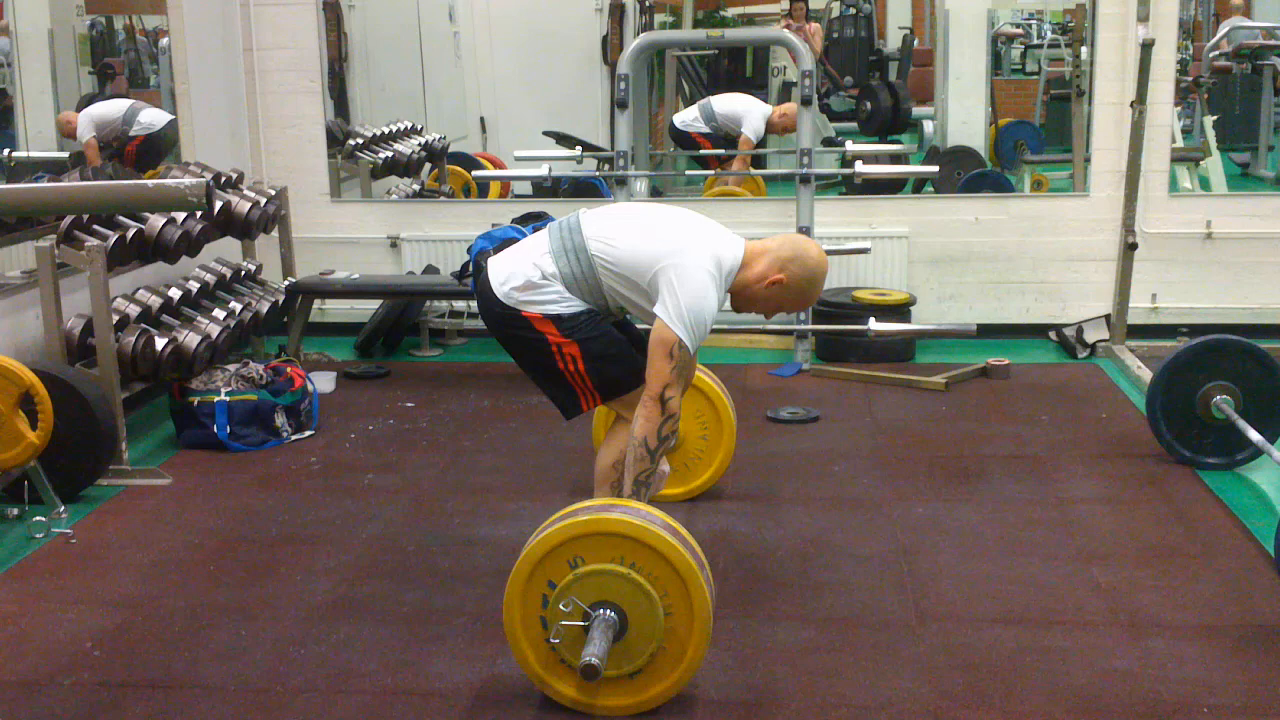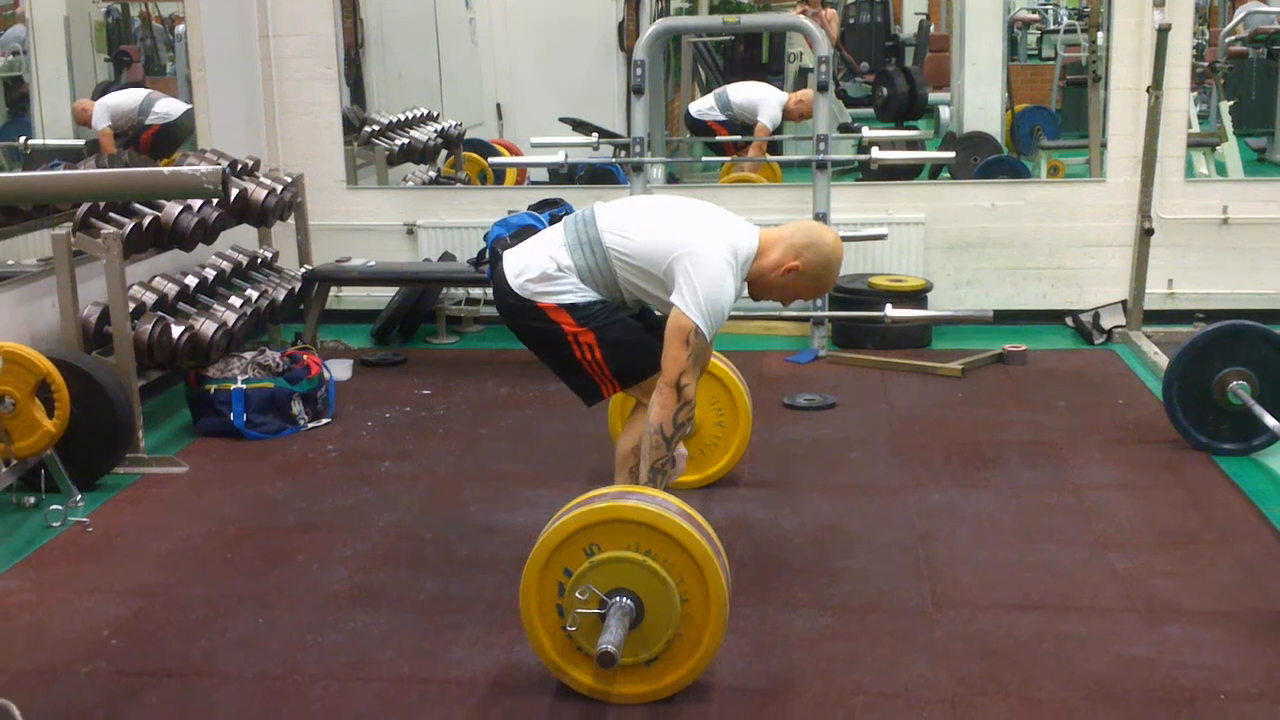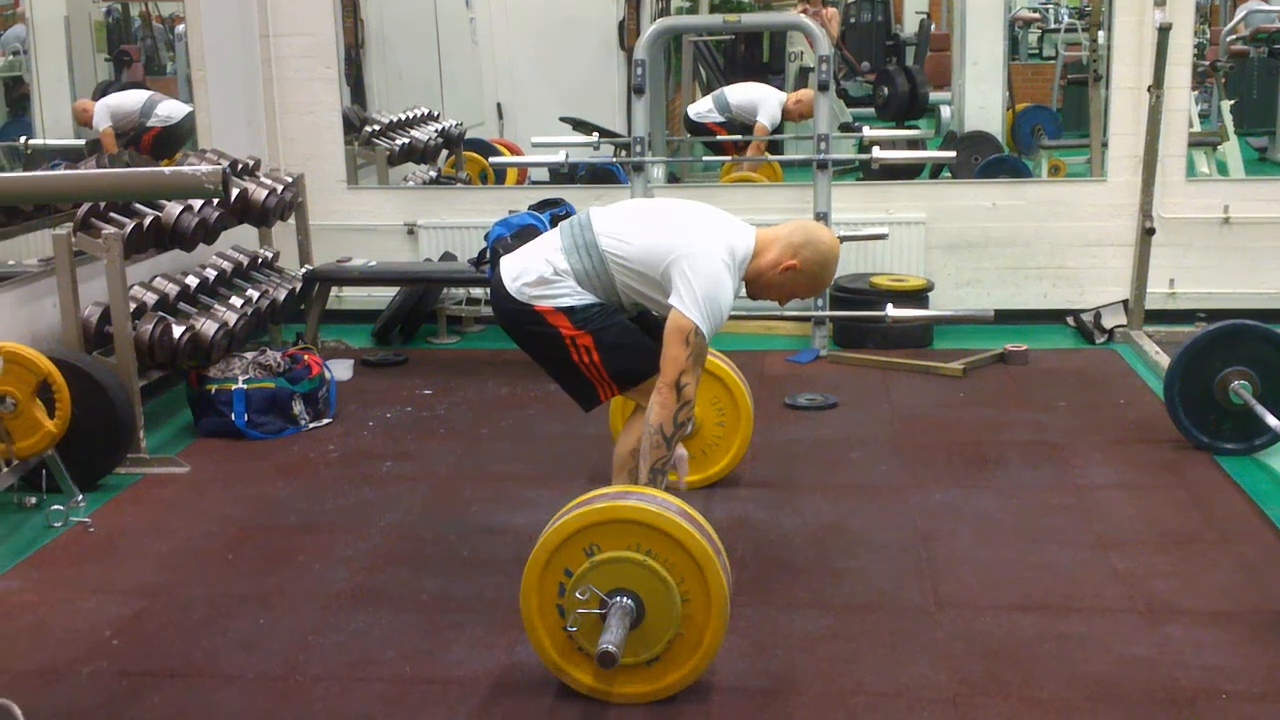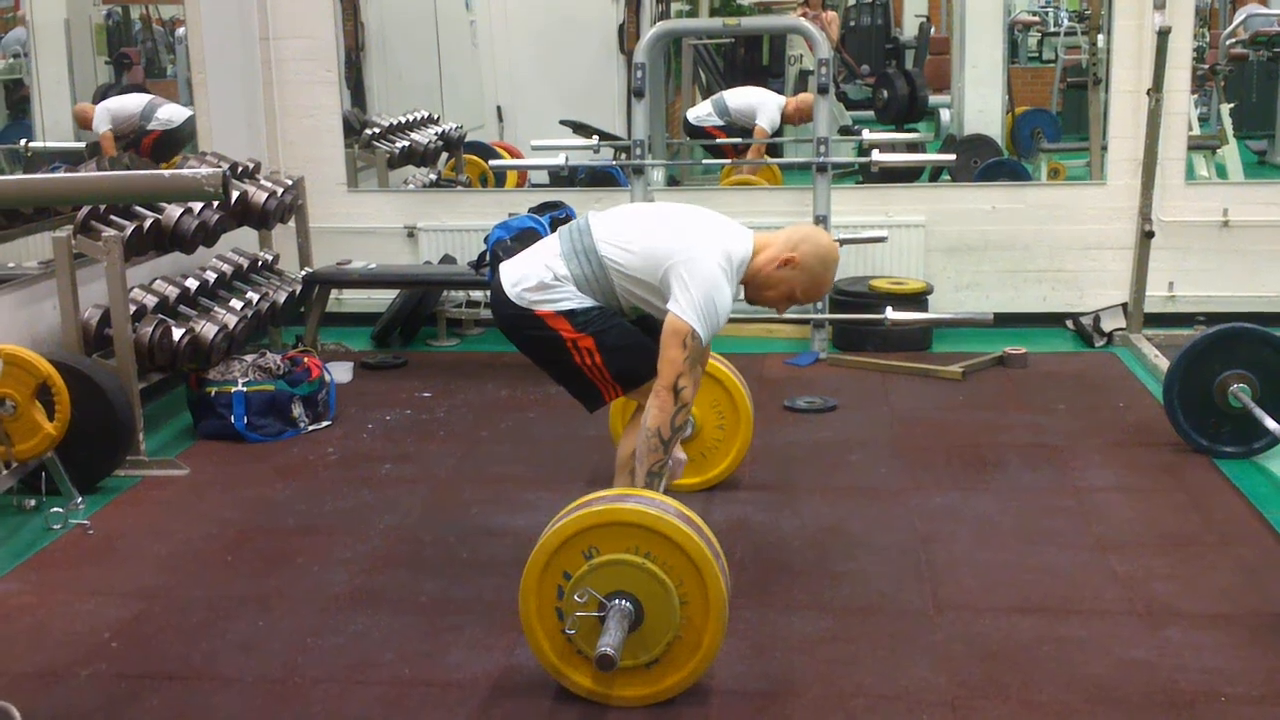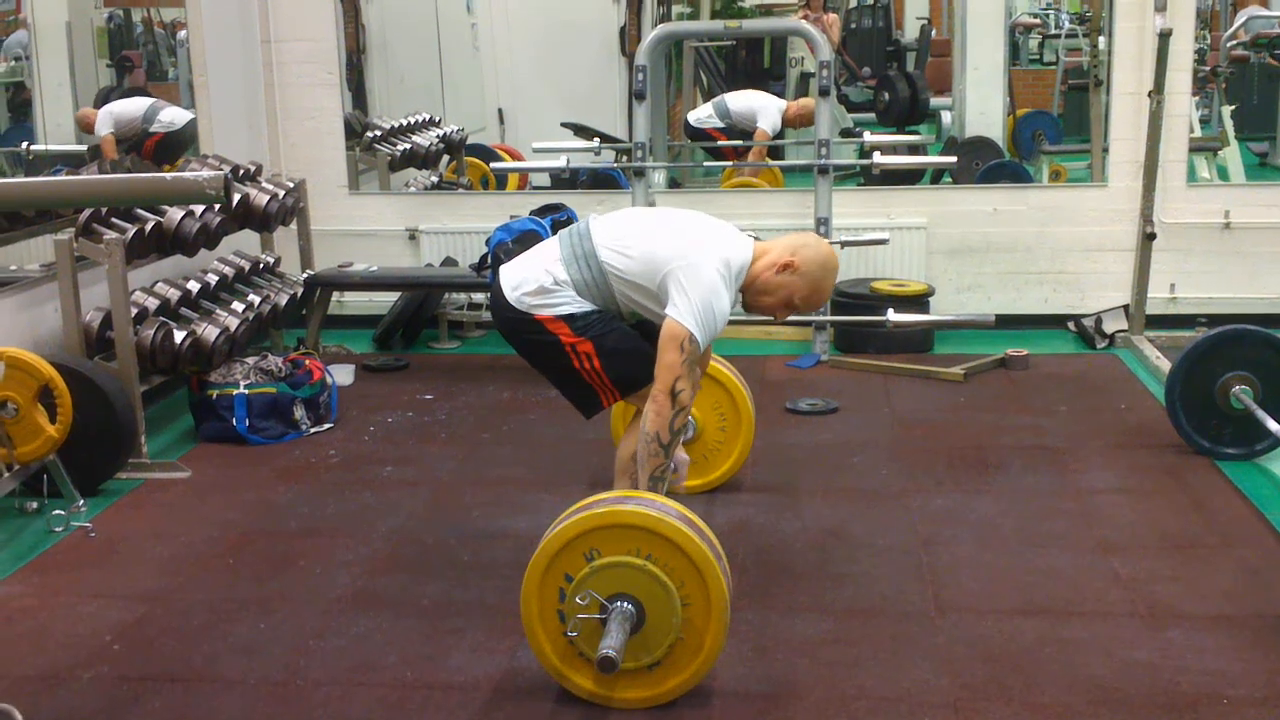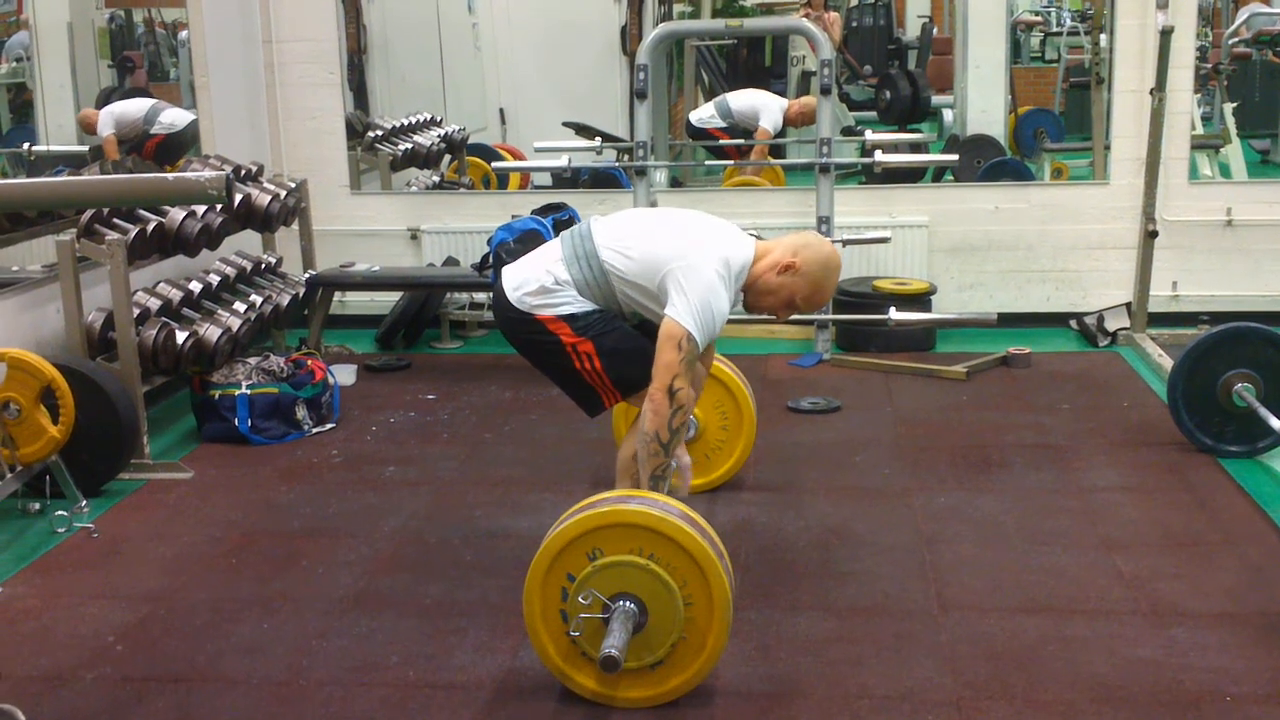
dt=0.2s
person 1, frame 1
left shoulder: (716, 249)
right shoulder: (699, 282)
left elbow: (672, 372)
right elbow: (659, 400)
left wrist: (653, 451)
left hip: (528, 275)
right hip: (522, 294)
left knee: (651, 388)
right knee: (637, 407)
person 1, frame 2
left shoulder: (731, 238)
right shoulder: (715, 273)
right elbow: (673, 388)
left wrist: (669, 437)
left hip: (547, 269)
right hip: (537, 287)
left knee: (672, 366)
right knee: (657, 390)
person 1, frame 3
left shoulder: (727, 239)
right shoulder: (713, 273)
right elbow: (672, 389)
left wrist: (667, 440)
left hip: (545, 273)
right hip: (536, 291)
left knee: (677, 367)
right knee: (656, 395)
person 1, frame 4
left shoulder: (726, 244)
right shoulder: (712, 276)
right elbow: (670, 392)
left wrist: (667, 440)
left hip: (545, 279)
right hip: (535, 296)
left knee: (682, 372)
right knee: (665, 391)
person 1, frame 5
left shoulder: (726, 250)
right shoulder: (711, 282)
right elbow: (667, 397)
left wrist: (671, 441)
left hip: (546, 279)
right hip: (535, 298)
left knee: (682, 376)
right knee: (669, 393)
person 1, frame 6
left shoulder: (730, 250)
right shoulder: (710, 282)
right elbow: (664, 397)
left wrist: (673, 444)
left hip: (550, 281)
right hip: (537, 299)
left knee: (687, 377)
right knee: (670, 395)
